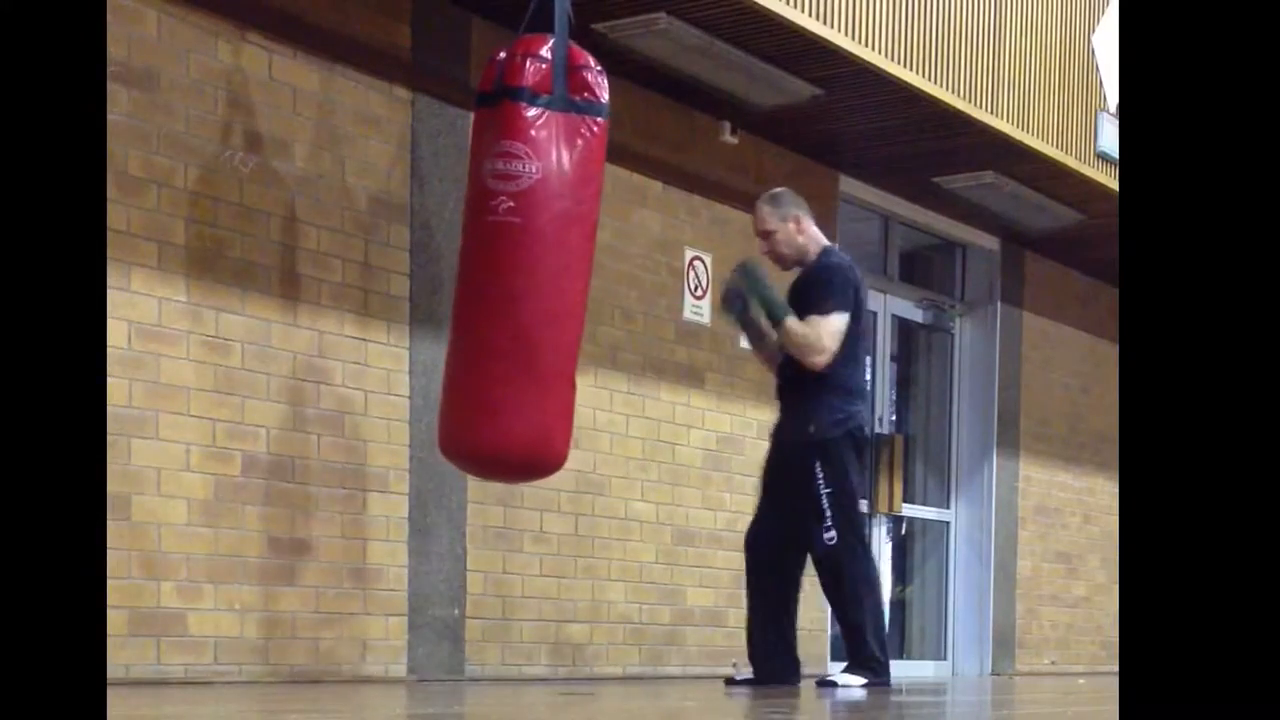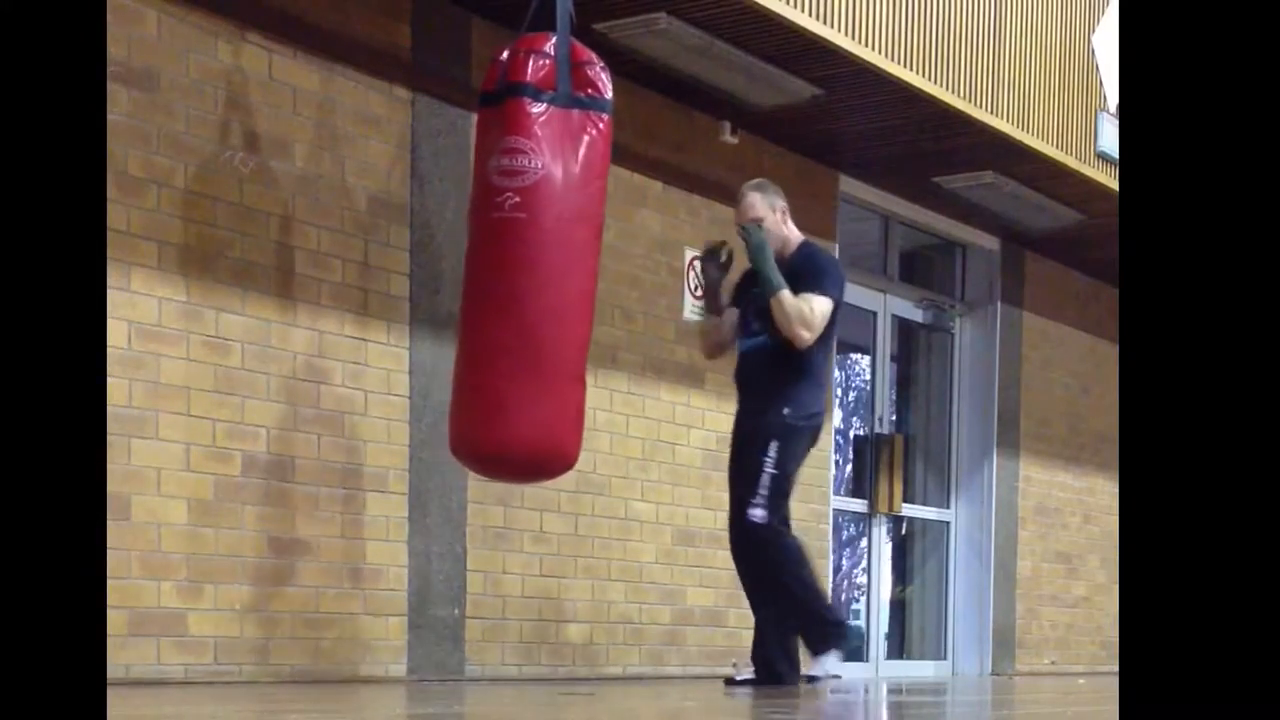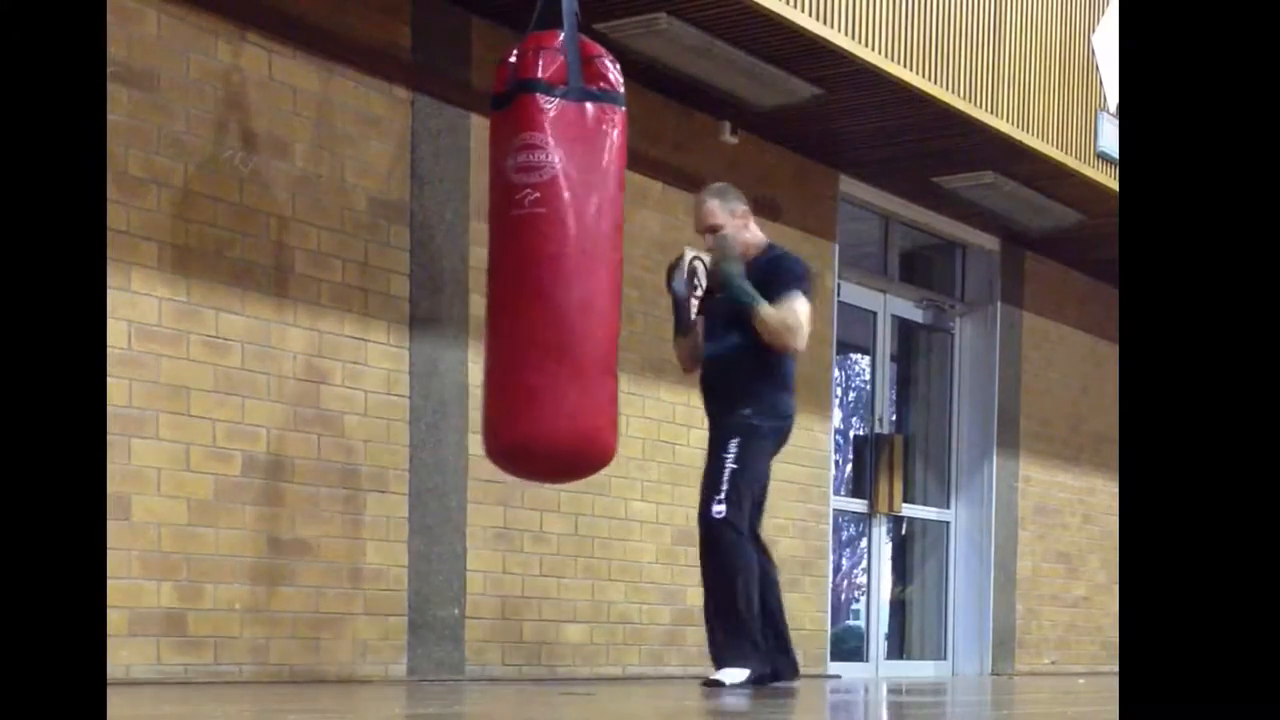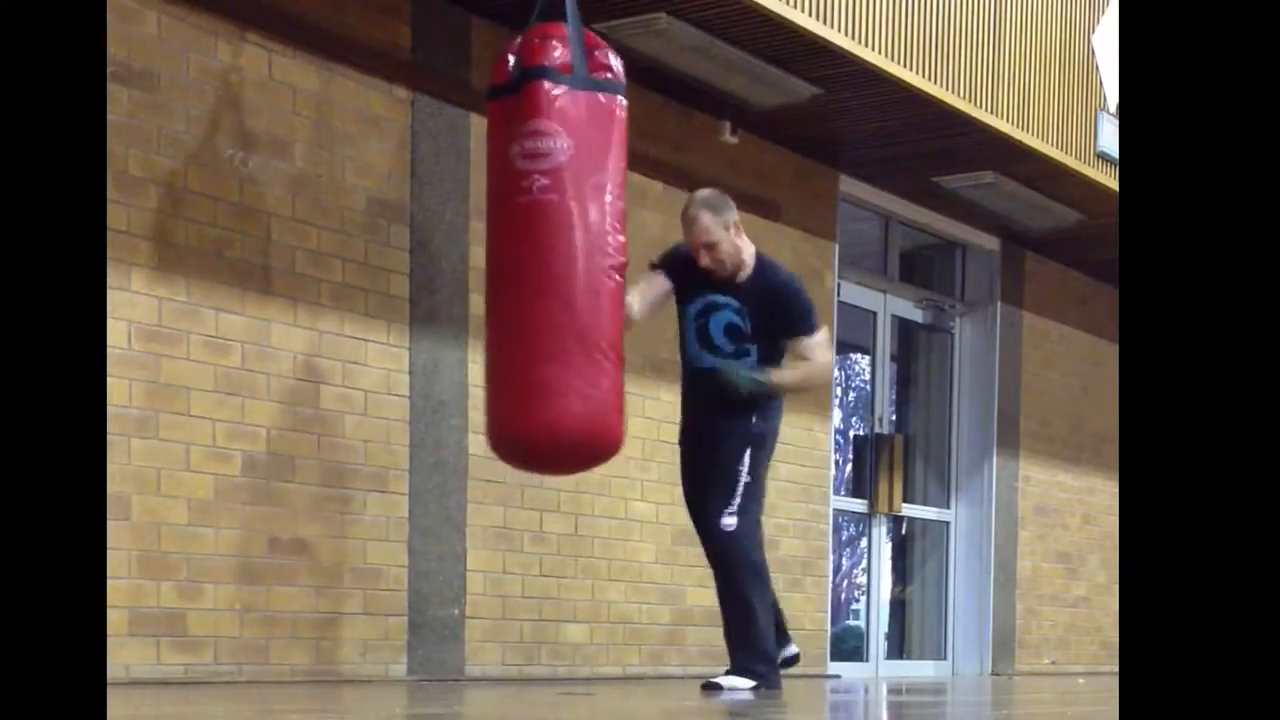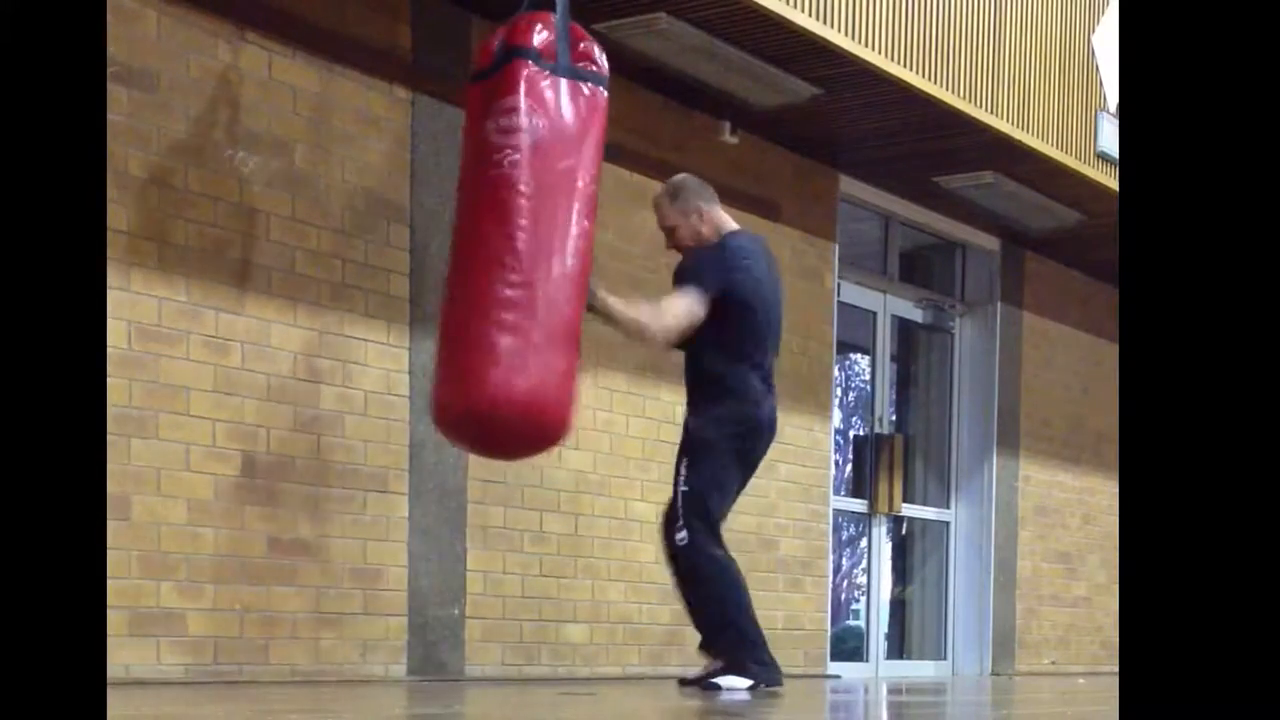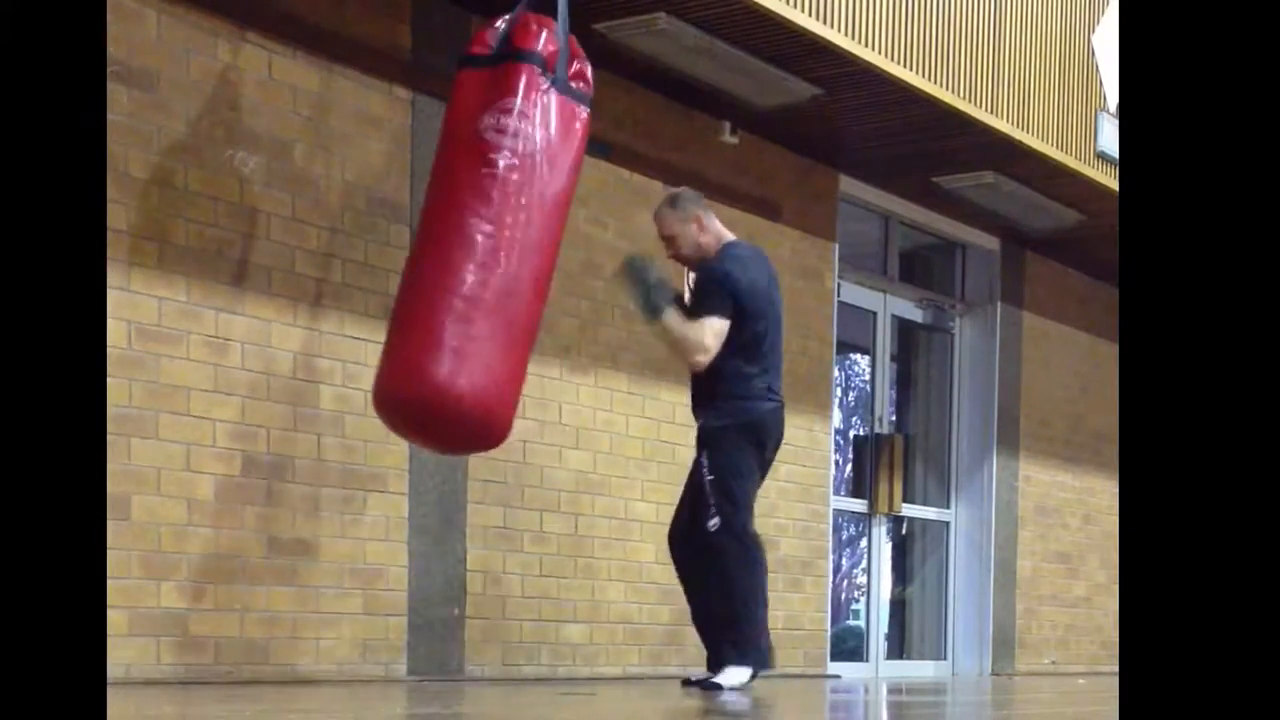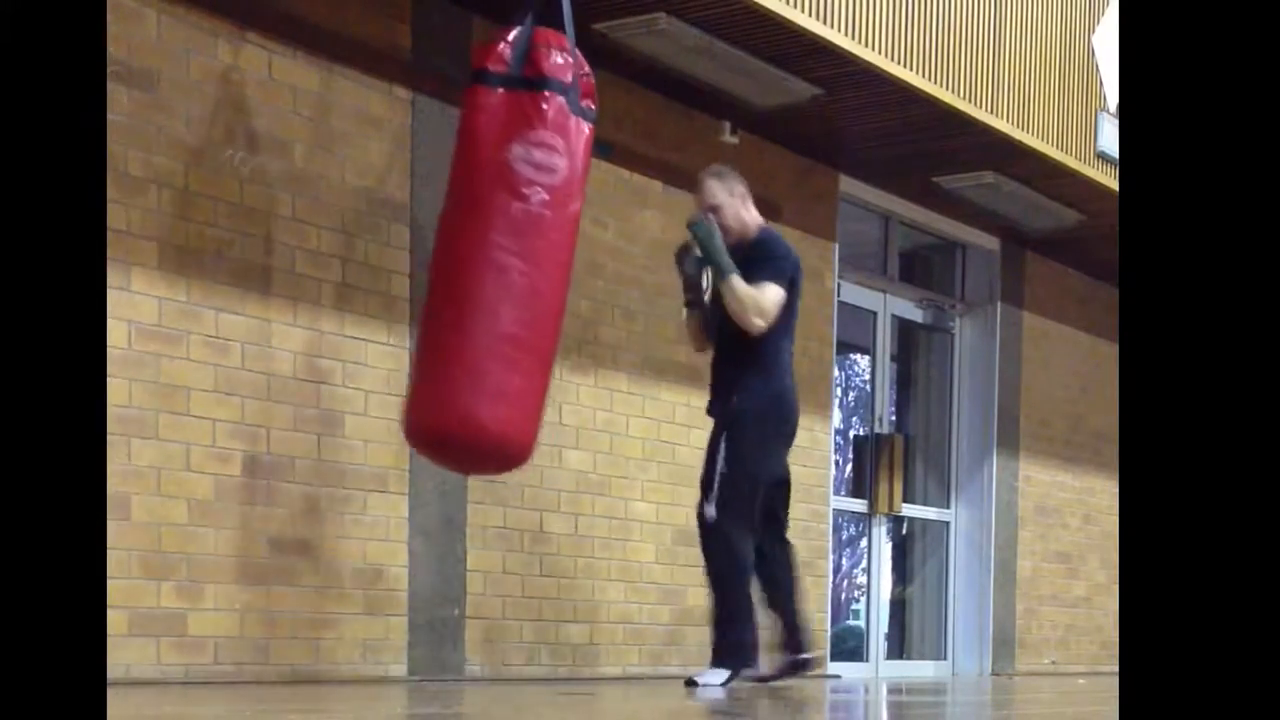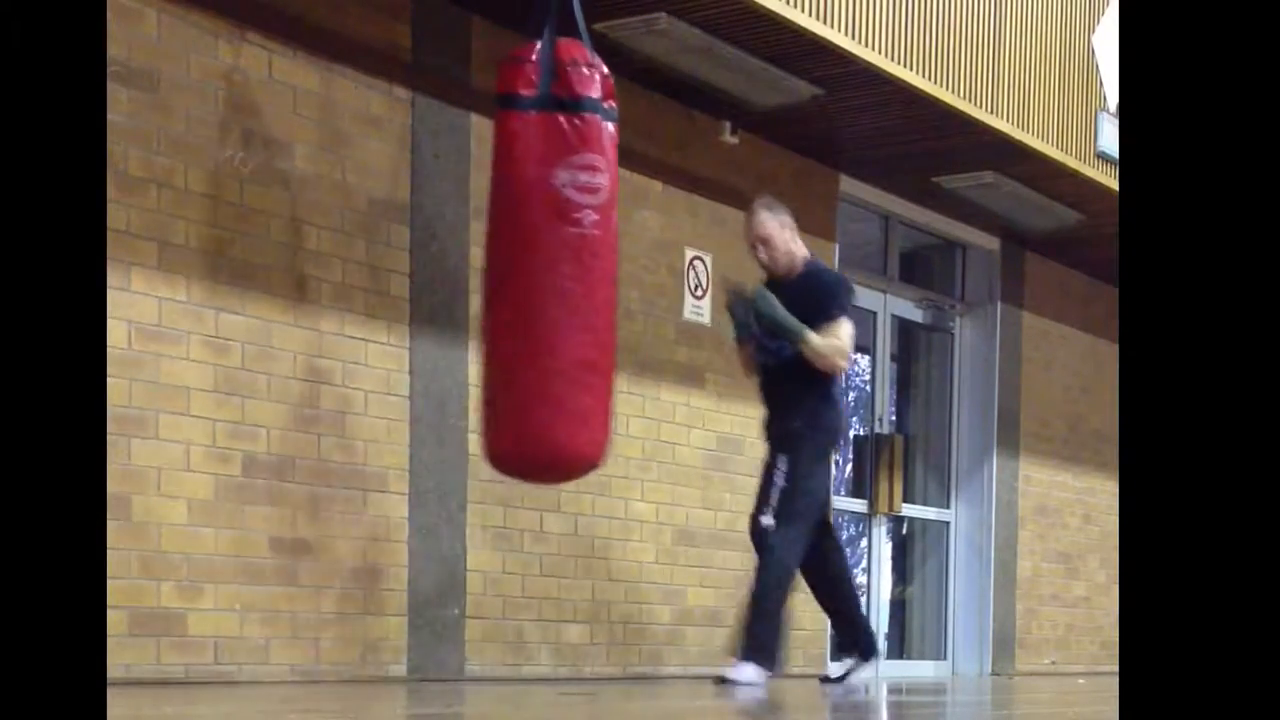
dt=0.3s
person 1, frame 1
left shoulder: (832, 272)
right shoulder: (806, 280)
left elbow: (816, 355)
right elbow: (784, 359)
left wrist: (770, 302)
right wrist: (746, 314)
left hip: (828, 430)
right hip: (798, 429)
left knee: (838, 545)
right knee: (766, 543)
left ankle: (870, 663)
right ankle: (774, 661)
person 1, frame 2
left shoulder: (816, 265)
right shoulder: (751, 279)
left elbow: (802, 332)
right elbow: (713, 346)
left wrist: (767, 267)
right wrist: (713, 288)
left hip: (788, 414)
right hip: (754, 415)
left knee: (761, 523)
right knee: (748, 537)
left ankle: (828, 636)
right ankle: (775, 660)
person 1, frame 3
left shoulder: (783, 268)
right shoulder: (727, 280)
left elbow: (794, 337)
right elbow: (689, 360)
left wrist: (739, 292)
right wrist: (680, 304)
left hip: (755, 417)
right hip: (731, 419)
left knee: (721, 522)
right knee: (740, 535)
left ankle: (743, 655)
right ankle: (774, 656)
person 1, frame 4
left shoulder: (779, 289)
right shoulder: (685, 265)
left elbow: (819, 366)
right elbow: (637, 303)
left wrist: (762, 382)
right wrist: (619, 303)
left hip: (745, 425)
right hip: (699, 423)
left knee: (730, 532)
right knee: (719, 538)
left ankle: (756, 664)
right ankle: (775, 639)
person 1, frame 5
left shoulder: (714, 261)
right shoulder: (752, 252)
left elbow: (657, 325)
left wrist: (590, 295)
right wrist: (681, 327)
left hip: (723, 420)
right hip: (751, 416)
left knee: (693, 541)
right knee: (688, 535)
left ankle: (754, 663)
right ankle: (726, 651)
person 1, frame 6
left shoulder: (718, 273)
right shoulder: (751, 261)
left elbow: (699, 352)
left wrist: (655, 301)
right wrist: (670, 308)
left hip: (732, 421)
right hip: (760, 416)
left knee: (726, 533)
right knee: (690, 536)
left ankle: (746, 653)
right ankle: (726, 657)
person 1, frame 7
left shoulder: (770, 251)
right shoulder: (731, 260)
left elbow: (757, 319)
right elbow: (702, 338)
left wrist: (719, 259)
right wrist: (691, 281)
left hip: (754, 405)
right hip: (763, 407)
left knee: (723, 525)
right knee: (763, 530)
left ankle: (734, 654)
right ankle: (795, 646)
person 1, frame 8
left shoulder: (826, 284)
right shoulder: (771, 291)
left elbow: (838, 358)
right elbow: (753, 366)
left wrist: (785, 323)
right wrist: (743, 326)
left hip: (809, 425)
right hip: (790, 426)
left knee: (774, 530)
right knee: (814, 538)
left ankle: (759, 651)
right ankle: (857, 642)
